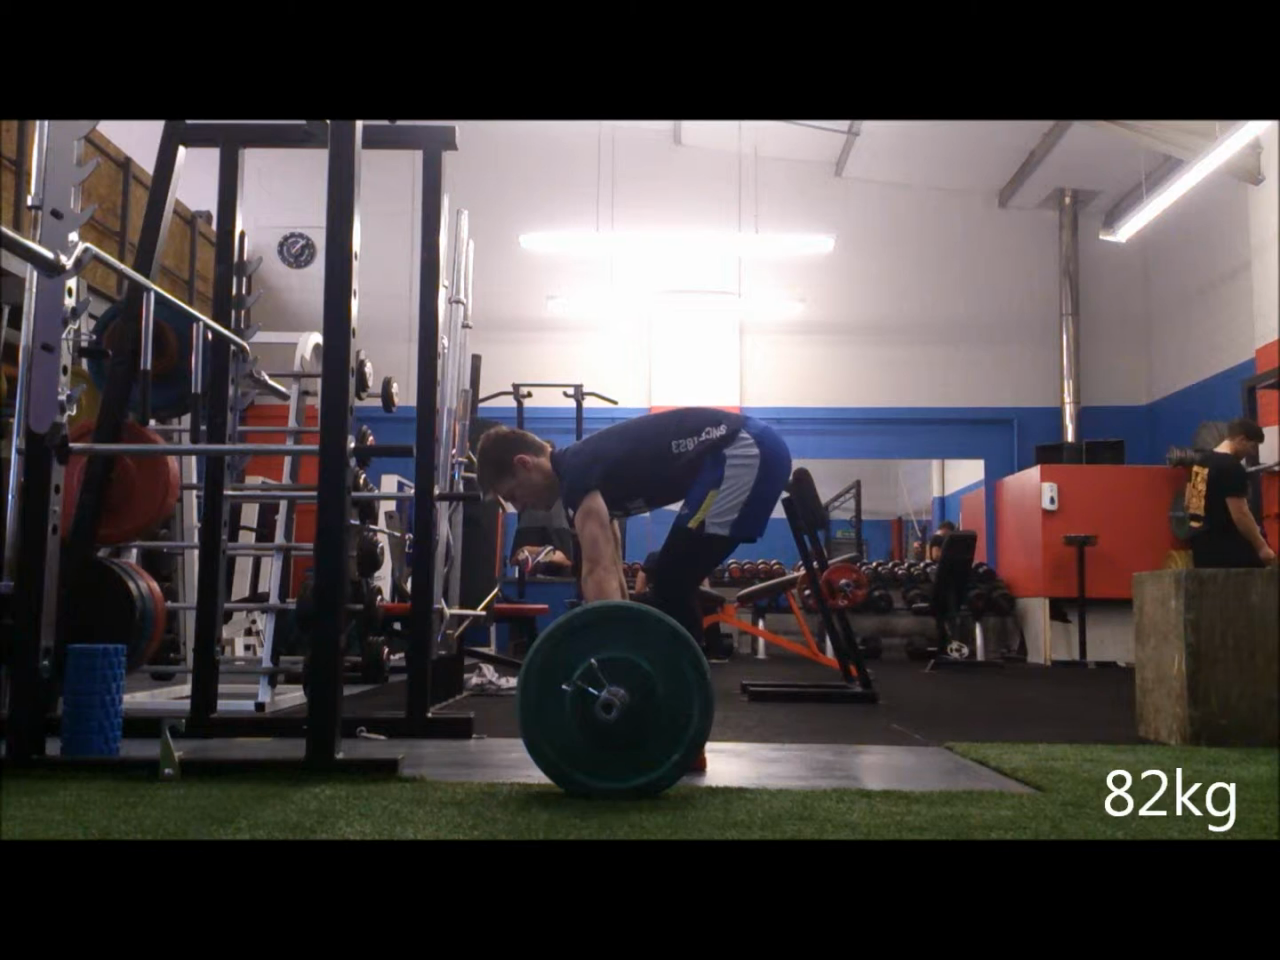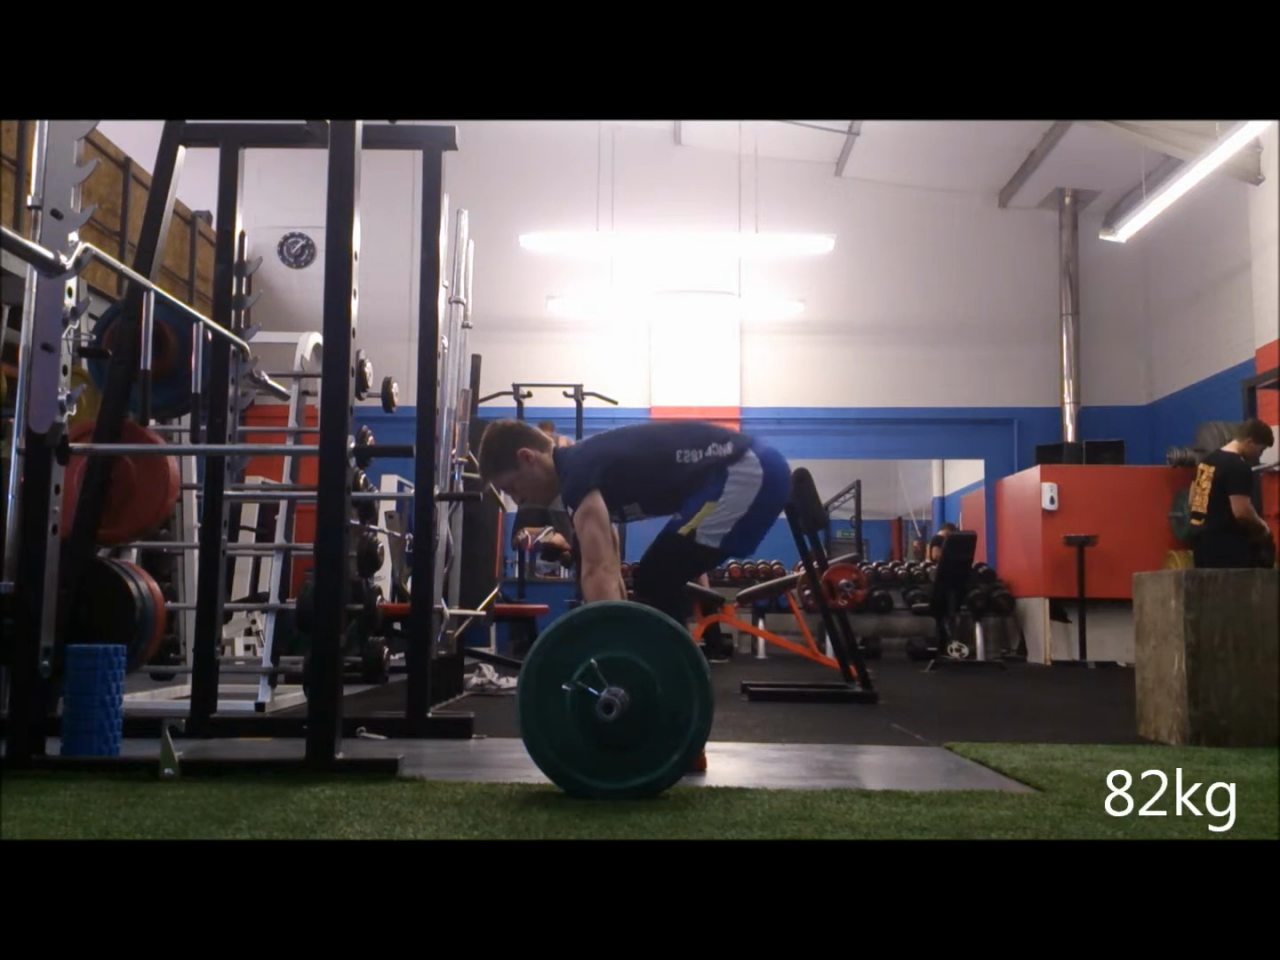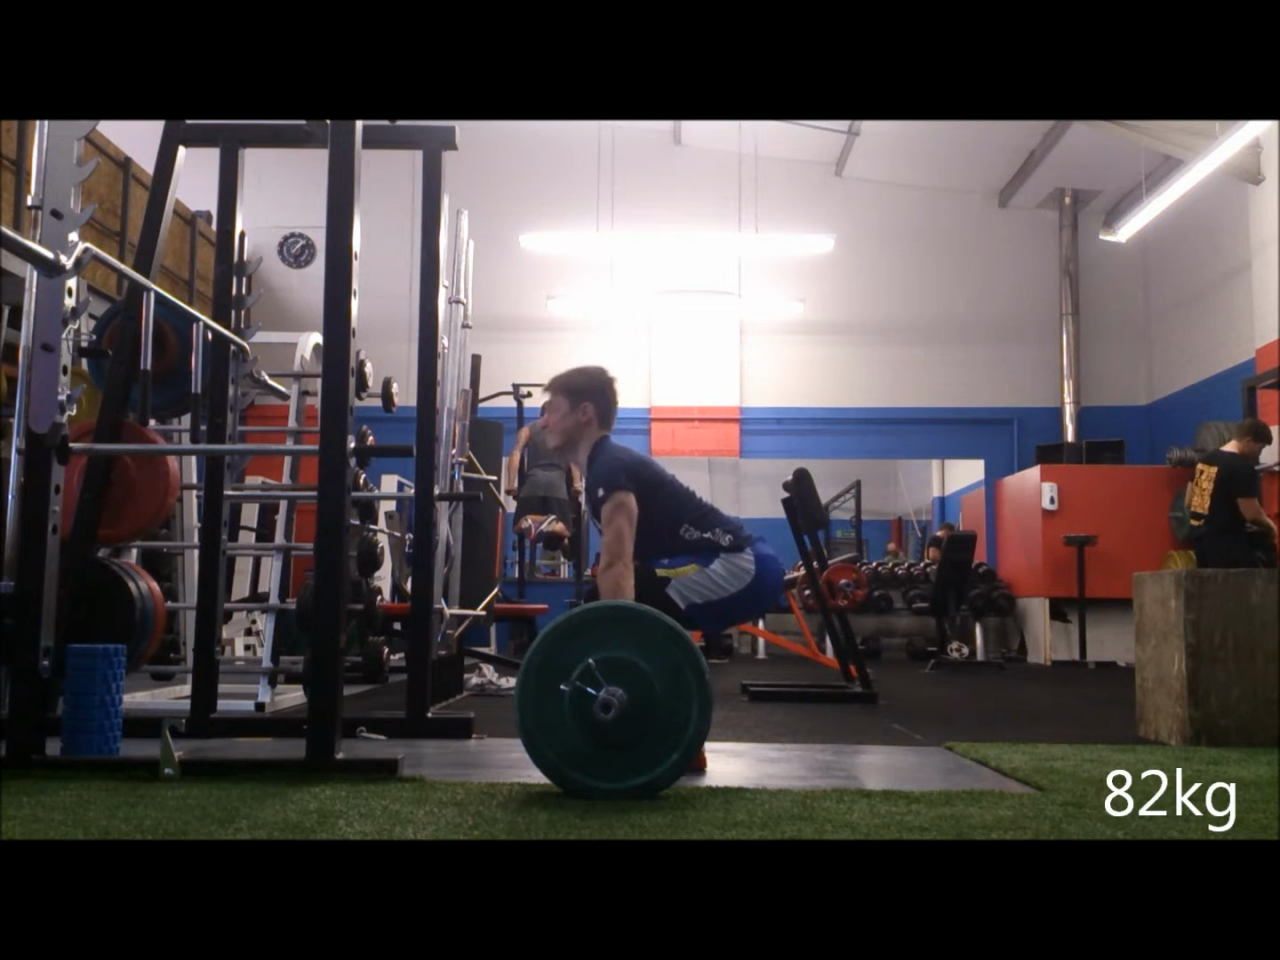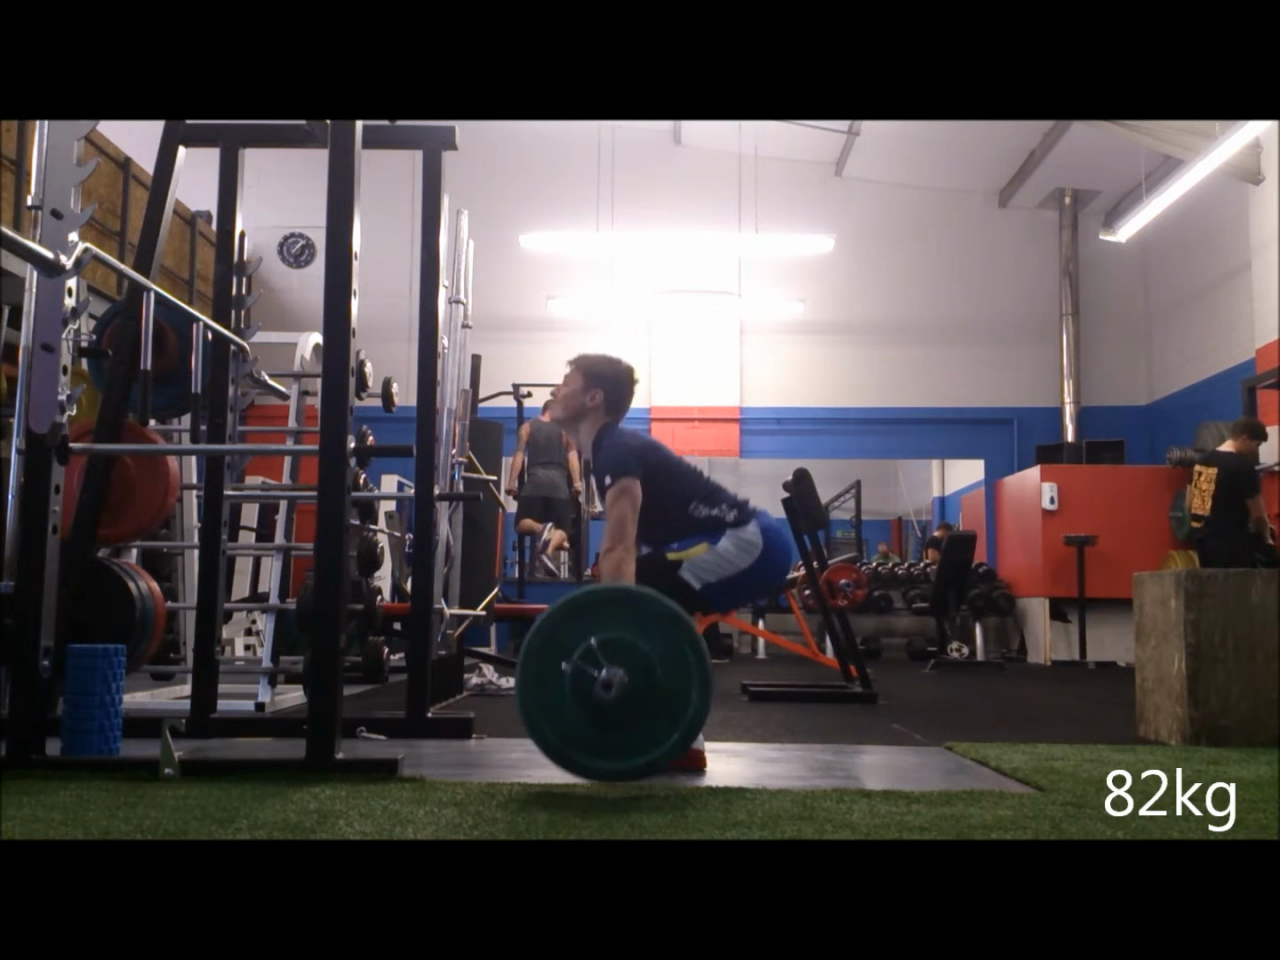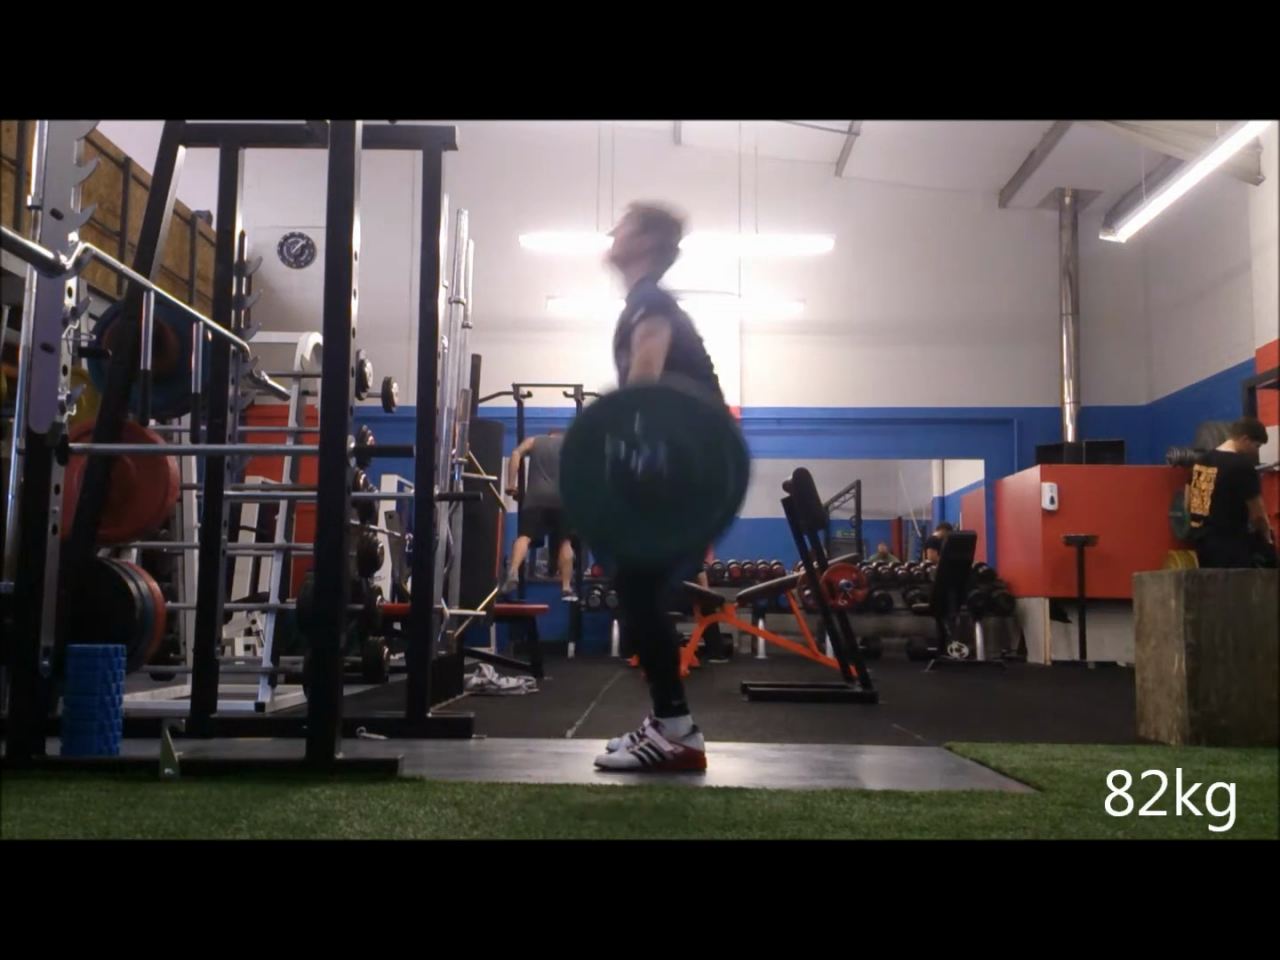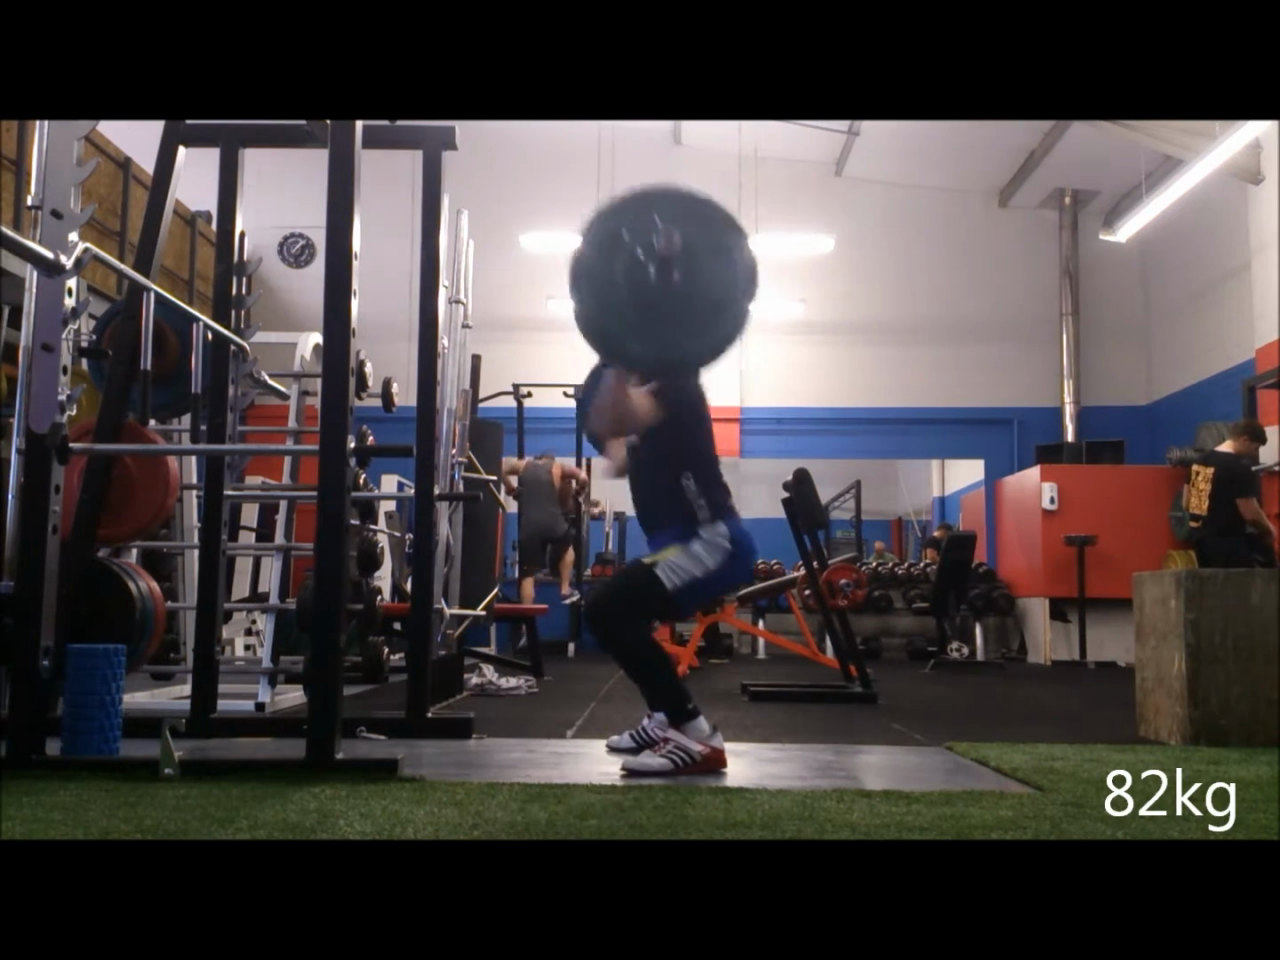
dt=0.5s
person 1, frame 1
left shoulder: (575, 471)
right shoulder: (584, 474)
left elbow: (602, 569)
right elbow: (609, 565)
left hip: (743, 453)
right hip: (749, 449)
left knee: (672, 585)
right knee: (668, 579)
person 1, frame 2
left shoulder: (577, 472)
right shoulder: (585, 465)
left elbow: (598, 571)
right elbow: (606, 567)
left hip: (747, 474)
right hip: (752, 471)
left knee: (657, 588)
right knee: (654, 584)
person 1, frame 3
left shoulder: (609, 469)
right shoulder: (612, 465)
left elbow: (616, 567)
right elbow: (622, 564)
left hip: (741, 569)
right hip: (745, 567)
left knee: (607, 607)
right knee: (610, 607)
person 1, frame 4
left shoulder: (615, 452)
right shoulder: (616, 448)
left elbow: (619, 551)
right elbow: (622, 548)
left hip: (748, 541)
right hip: (750, 541)
person 1, frame 5
left shoulder: (649, 301)
right shoulder: (648, 303)
left elbow: (644, 384)
right elbow: (643, 388)
left knee: (639, 583)
right knee: (642, 583)
left ankle: (675, 736)
right ankle: (669, 723)
person 1, frame 6
left shoulder: (674, 386)
right shoulder: (654, 393)
left elbow: (612, 419)
right elbow: (621, 461)
left hip: (712, 543)
right hip: (688, 540)
left knee: (605, 608)
right knee: (612, 608)
left ankle: (694, 738)
right ankle: (669, 721)
